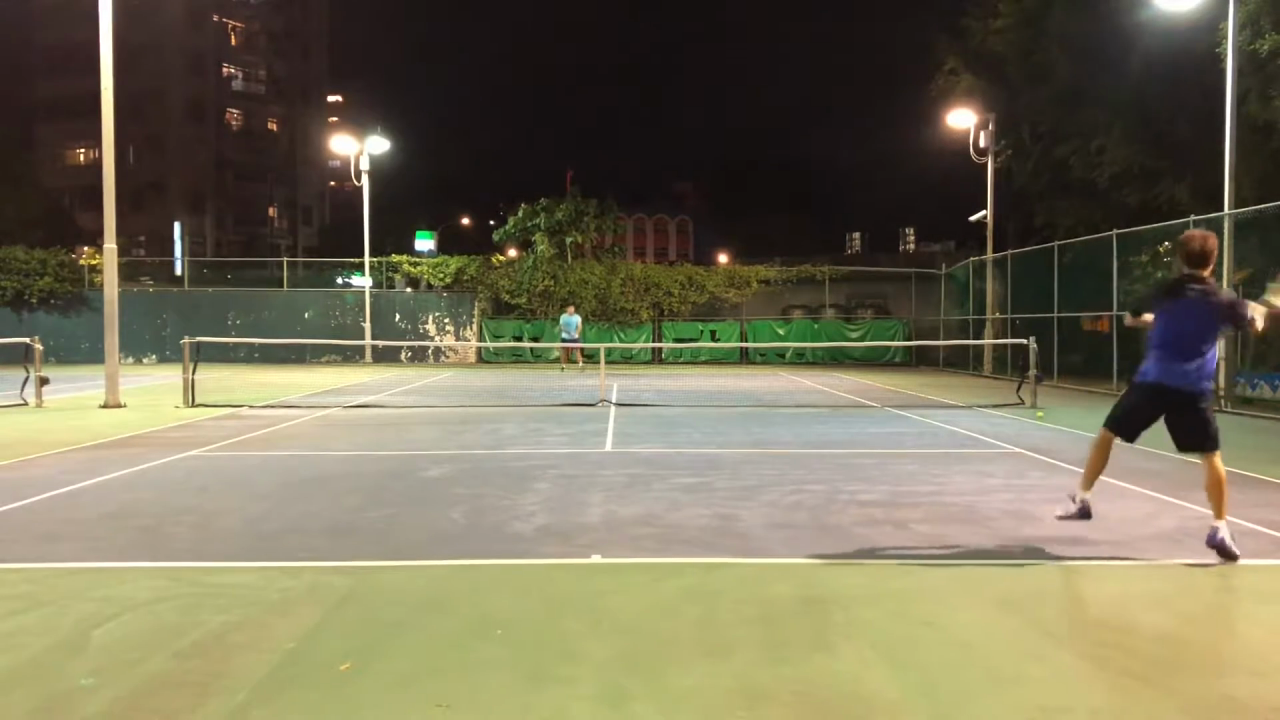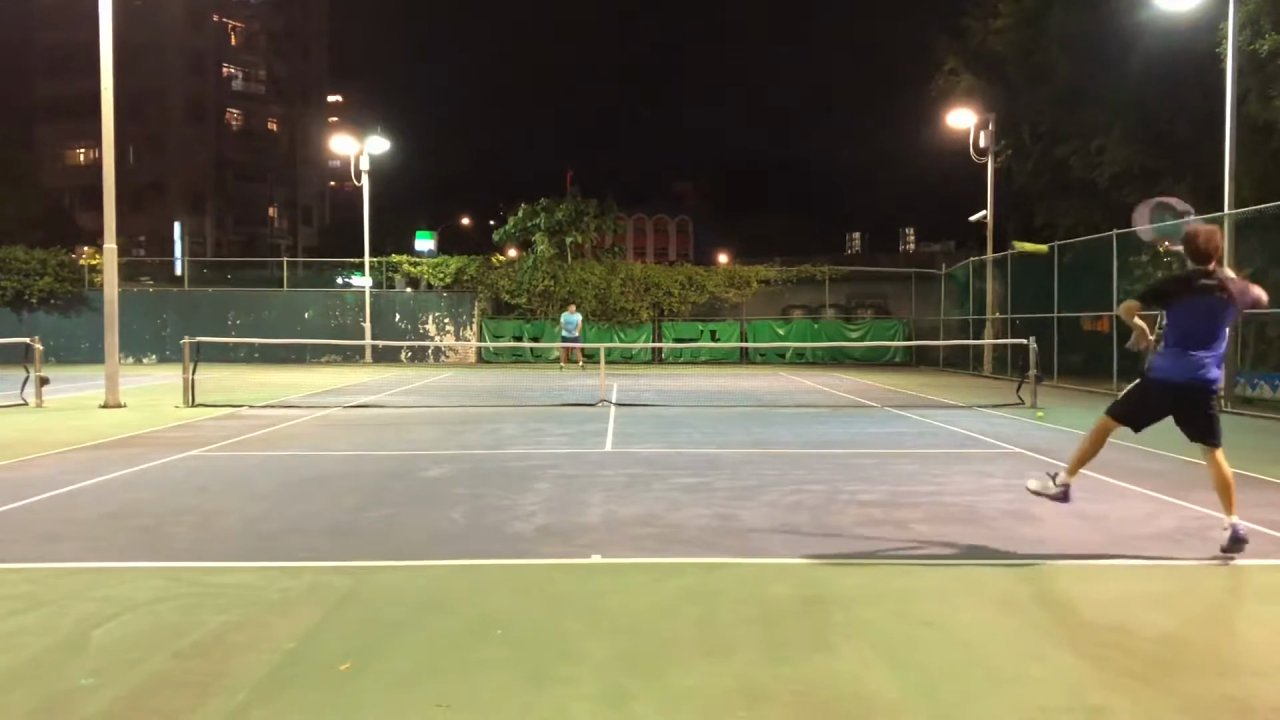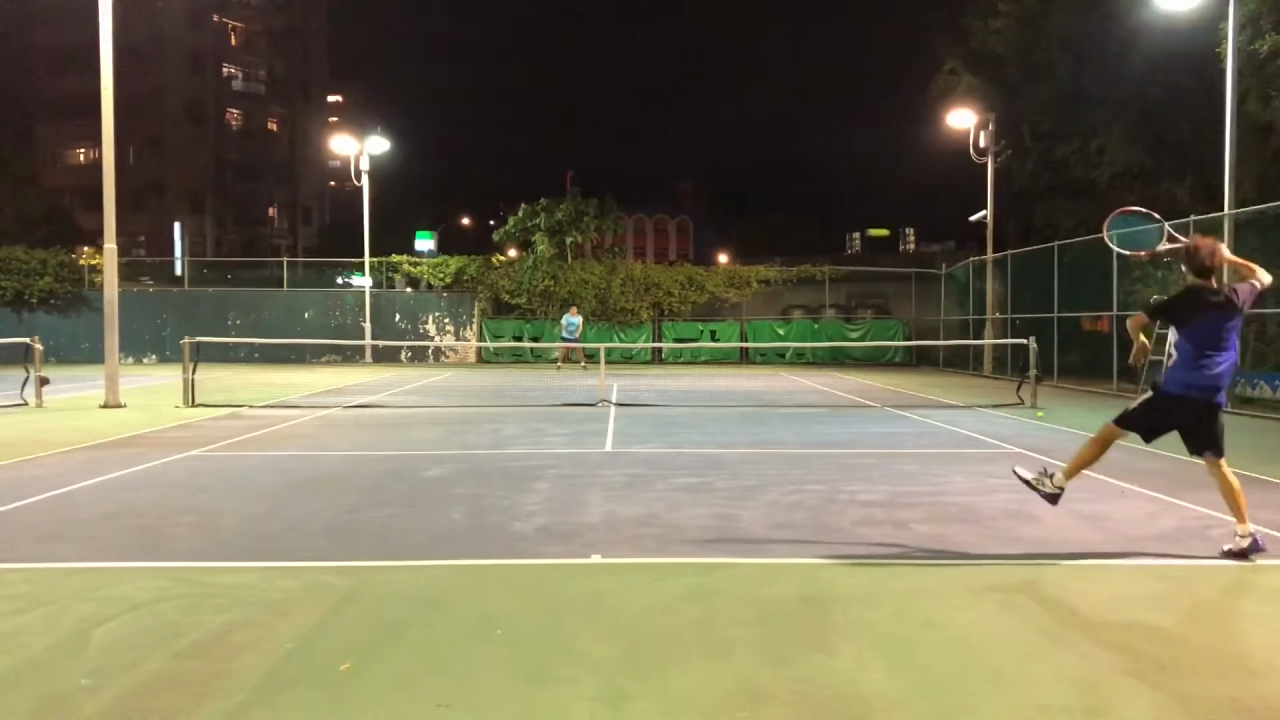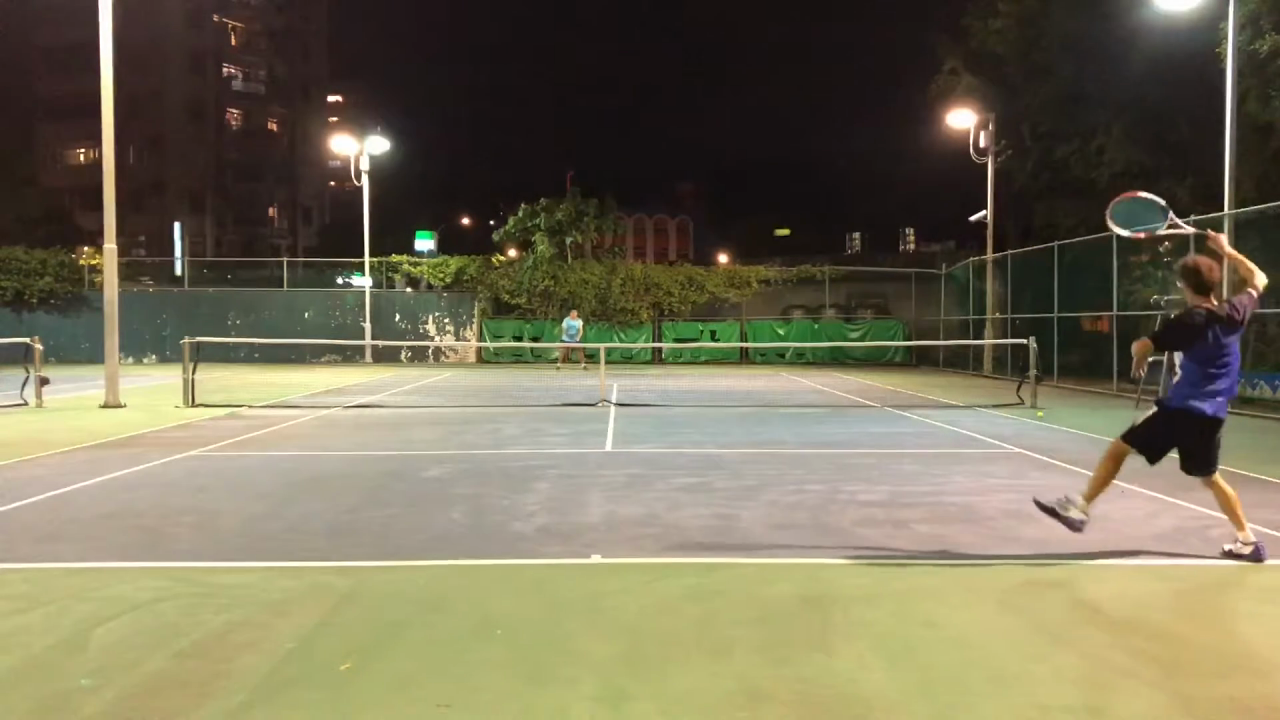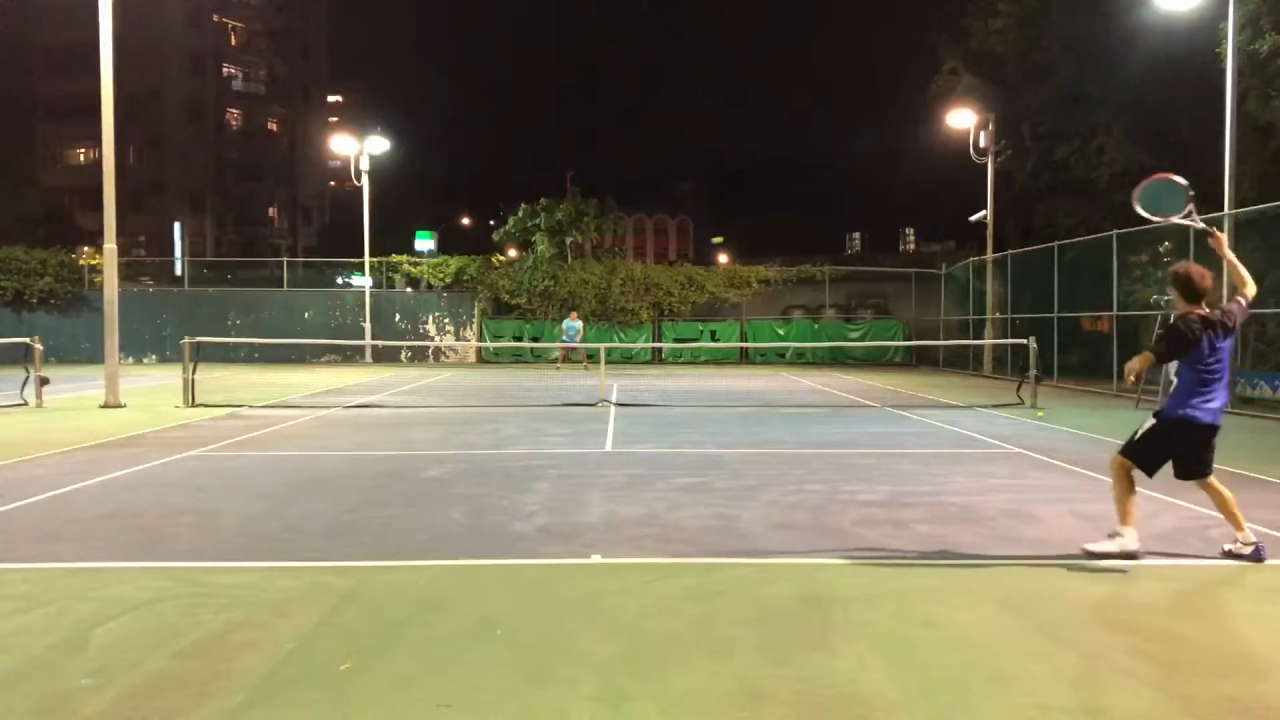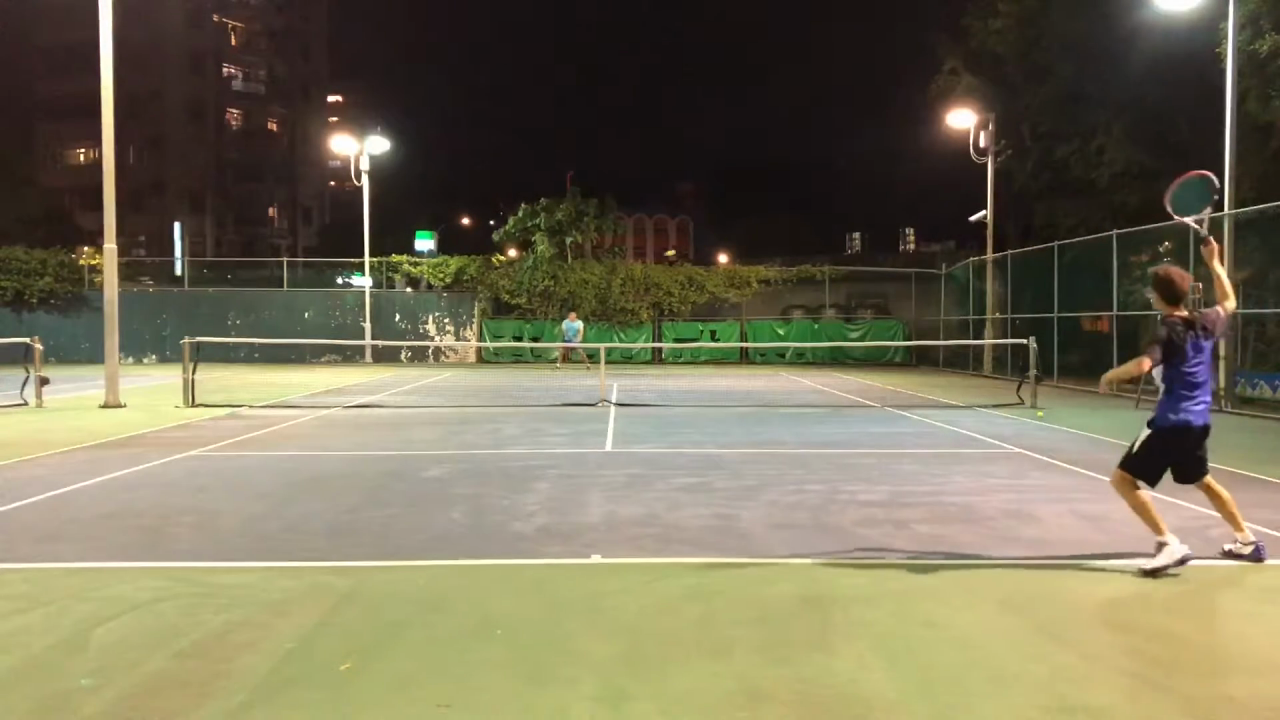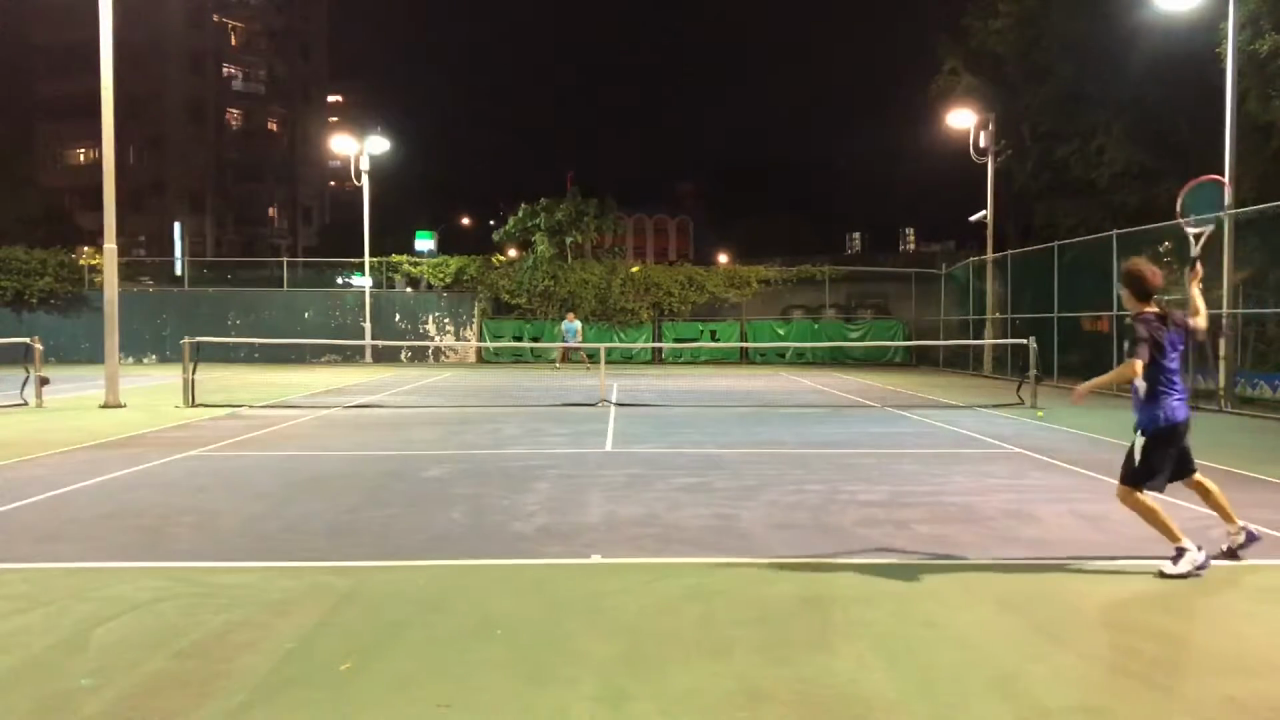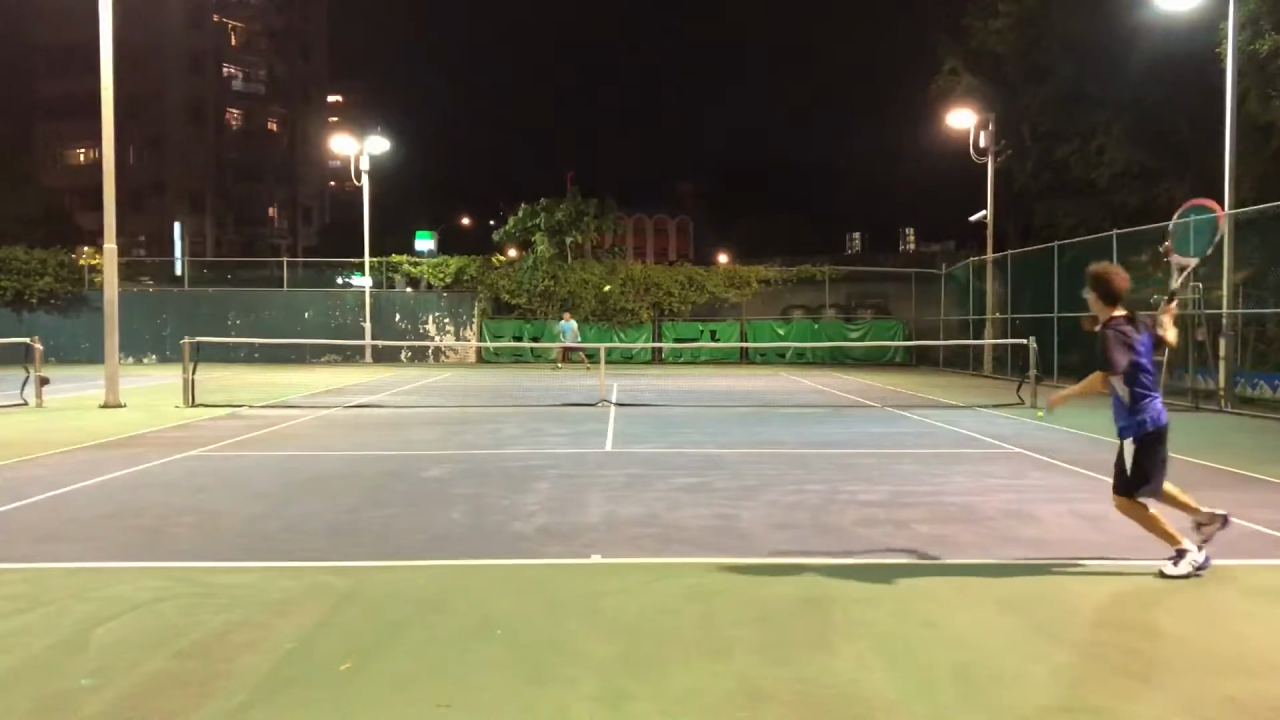
dt=0.1s
person 1, frame 1
left shoulder: (1168, 291)
right shoulder: (1223, 299)
left elbow: (1134, 320)
right elbow: (1255, 325)
right wrist: (1257, 312)
left hip: (1152, 382)
right hip: (1192, 389)
left knee: (1107, 435)
right knee: (1211, 458)
left ankle: (1082, 500)
right ankle: (1219, 529)
person 1, frame 2
left shoulder: (1175, 285)
right shoulder: (1231, 290)
left elbow: (1125, 309)
right elbow: (1262, 297)
left wrist: (1139, 326)
right wrist: (1231, 276)
left hip: (1165, 376)
right hip: (1203, 385)
left knee: (1105, 424)
right knee: (1213, 454)
left ankle: (1062, 482)
right ankle: (1234, 525)
person 1, frame 3
left shoulder: (1183, 302)
right shoulder: (1235, 297)
left elbow: (1135, 323)
right elbow: (1263, 278)
left wrist: (1141, 342)
right wrist: (1226, 257)
left hip: (1179, 392)
right hip: (1212, 398)
left knee: (1110, 433)
right knee: (1217, 465)
left ankle: (1056, 483)
right ankle: (1247, 535)
person 1, frame 4
left shoulder: (1187, 322)
right shoulder: (1236, 315)
left elbow: (1141, 347)
right elbow: (1259, 281)
left wrist: (1140, 359)
right wrist: (1226, 249)
left hip: (1181, 408)
right hip: (1212, 414)
left knee: (1118, 449)
right knee: (1210, 477)
left ankle: (1079, 509)
right ankle: (1248, 541)
person 1, frame 5
left shoulder: (1182, 329)
right shoulder: (1227, 320)
left elbow: (1142, 363)
right elbow: (1249, 289)
left wrist: (1130, 368)
right wrist: (1225, 251)
left hip: (1178, 418)
right hip: (1209, 420)
left knee: (1121, 465)
right knee: (1204, 480)
left ankle: (1125, 535)
right ankle: (1248, 542)
person 1, frame 6
left shoulder: (1168, 332)
right shoulder: (1204, 323)
left elbow: (1142, 365)
right elbow: (1228, 304)
left wrist: (1111, 375)
right wrist: (1214, 263)
left hip: (1172, 421)
right hip: (1197, 420)
left knee: (1123, 480)
right knee: (1203, 480)
left ankle: (1169, 544)
right ankle: (1247, 541)
person 1, frame 7
left shoulder: (1143, 329)
right shoulder: (1173, 321)
left elbow: (1133, 369)
right elbow: (1201, 321)
left wrist: (1090, 386)
right wrist: (1194, 287)
left hip: (1158, 422)
right hip: (1175, 416)
left knee: (1129, 491)
right knee: (1191, 478)
left ankle: (1187, 550)
right ankle: (1240, 530)
person 1, frame 8
left shoulder: (1112, 334)
right shoulder: (1141, 324)
left elbow: (1104, 377)
right elbow: (1170, 339)
left wrist: (1065, 395)
right wrist: (1168, 318)
left hip: (1139, 425)
right hip: (1151, 419)
left knee: (1125, 500)
right knee: (1148, 485)
left ankle: (1190, 551)
right ankle: (1207, 516)
